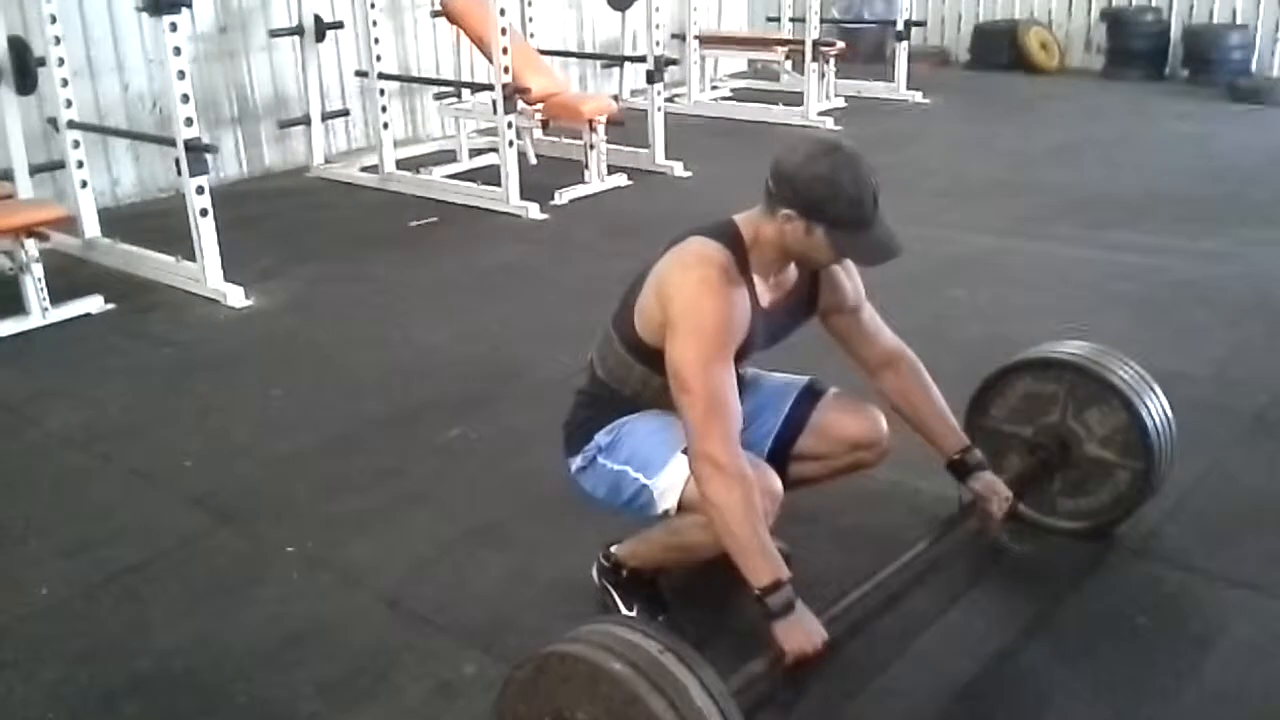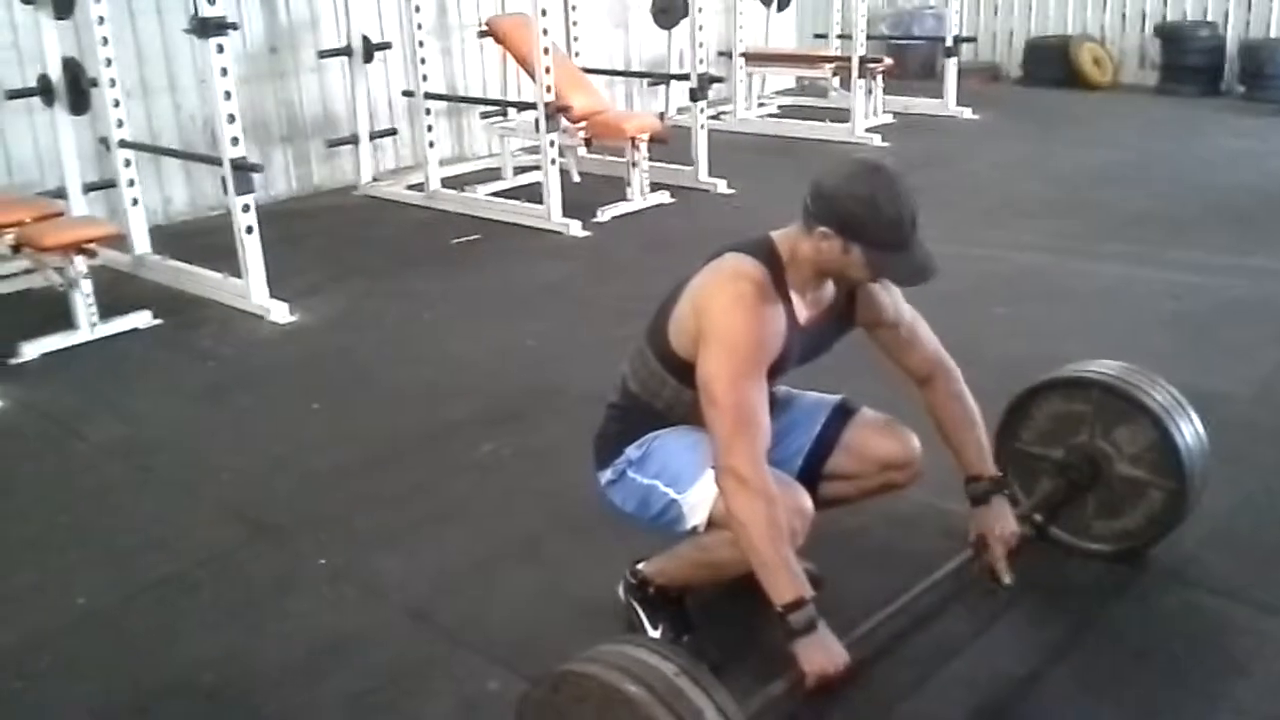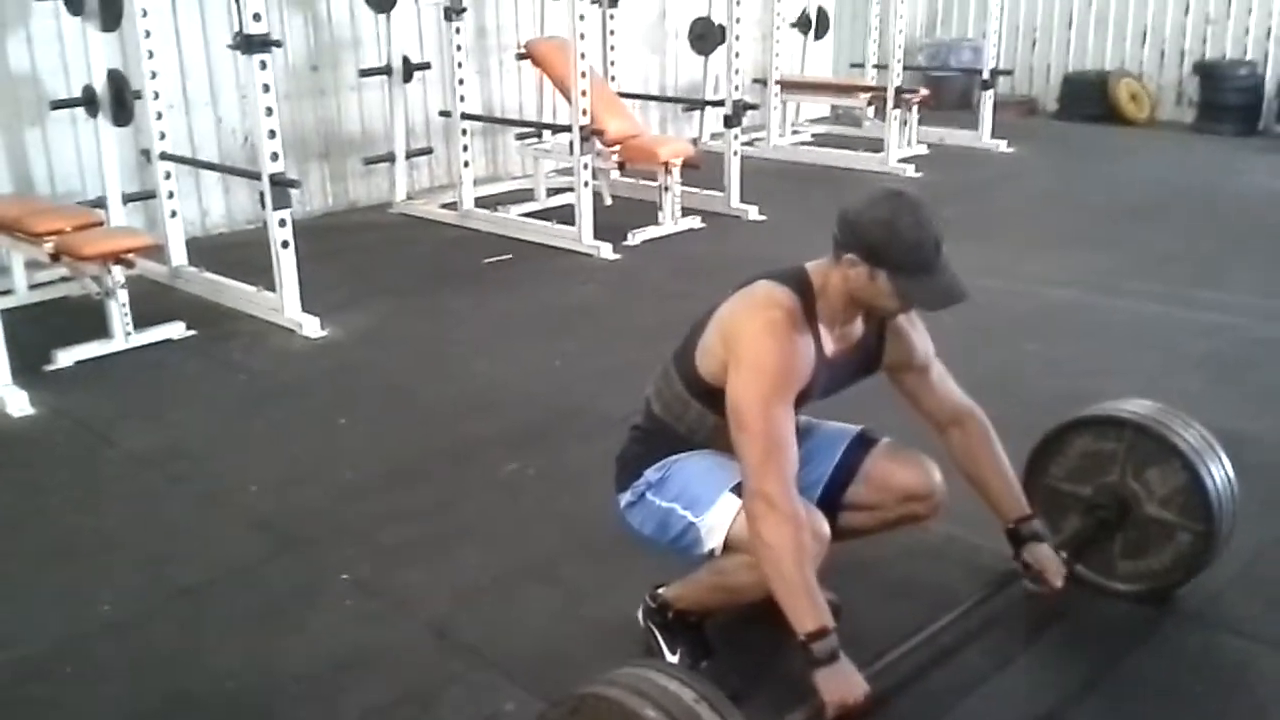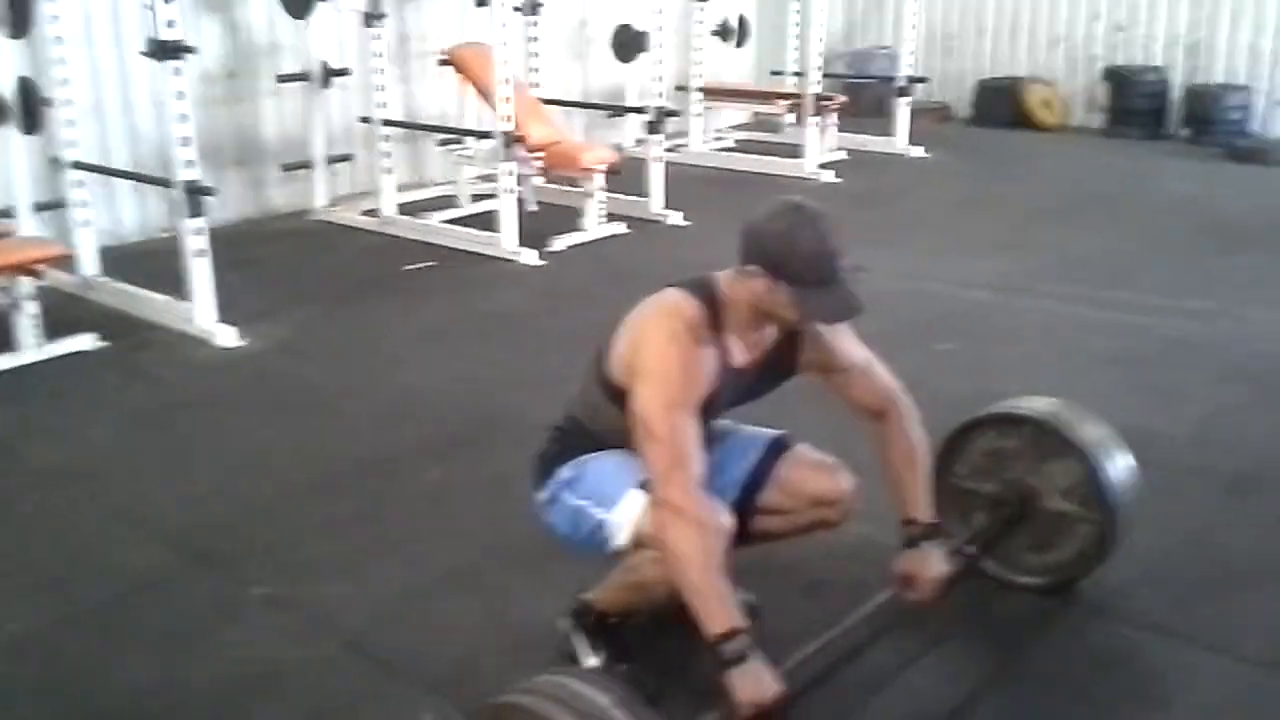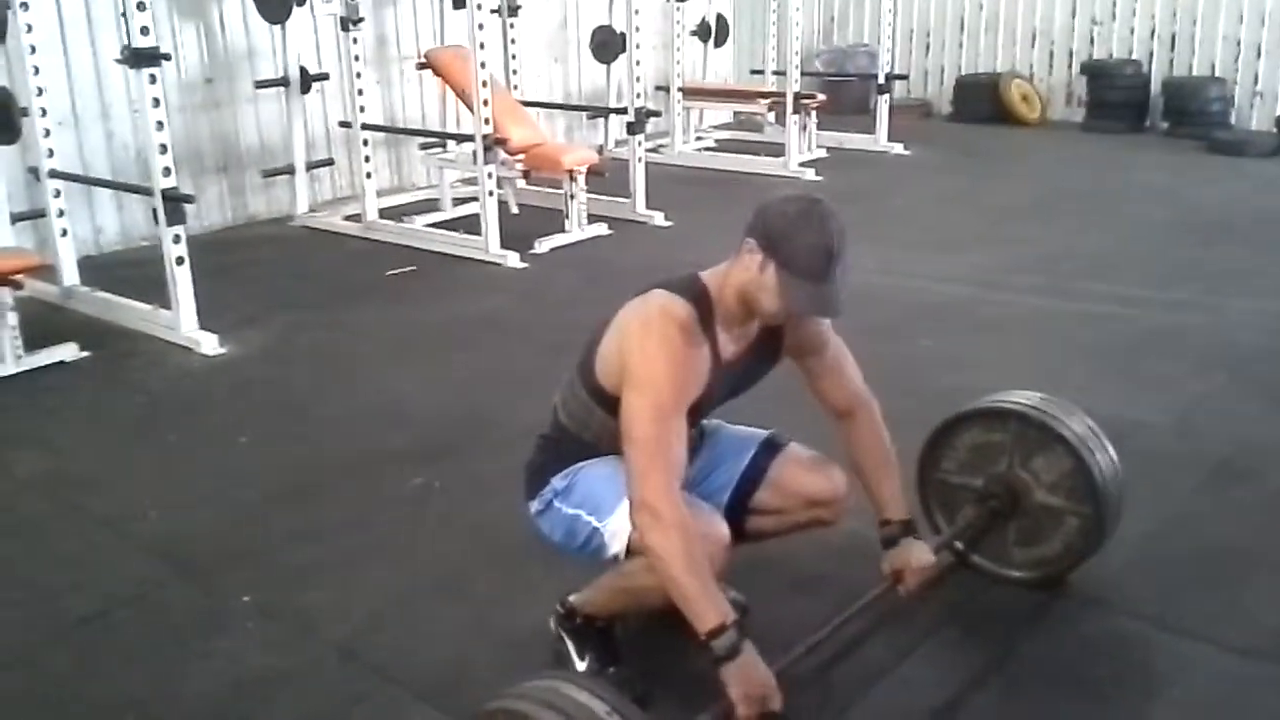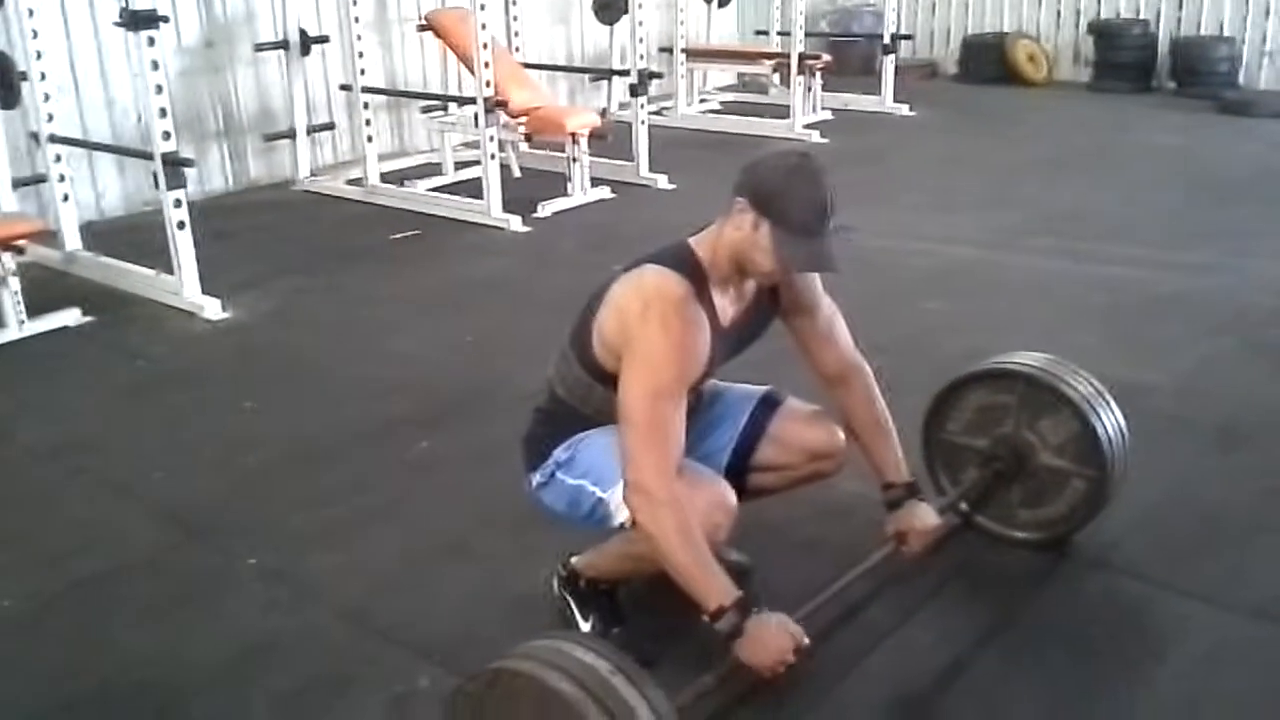
dt=0.7s
person 1, frame 1
left shoulder: (822, 266)
right shoulder: (707, 284)
left elbow: (889, 361)
right elbow: (715, 459)
left wrist: (968, 463)
right wrist: (781, 603)
left hip: (710, 398)
right hip: (614, 430)
left knee: (865, 434)
right knee: (757, 493)
left ankle: (737, 524)
right ankle: (624, 565)
person 1, frame 2
left shoulder: (859, 283)
right shoulder: (743, 301)
left elbow: (935, 372)
right elbow: (742, 474)
left wrist: (988, 491)
right wrist: (804, 623)
left hip: (744, 414)
right hip: (645, 444)
left knee: (897, 455)
right knee: (788, 514)
left ankle: (766, 546)
right ankle: (651, 583)
person 1, frame 3
left shoulder: (890, 322)
right shoulder: (772, 328)
left elbow: (959, 419)
right elbow: (769, 500)
left wrist: (1027, 533)
right wrist: (825, 654)
left hip: (765, 443)
right hip: (665, 469)
left knee: (919, 487)
right knee: (803, 536)
left ankle: (784, 578)
right ankle: (671, 608)
person 1, frame 4
left shoulder: (811, 330)
right shoulder: (677, 335)
left elbow: (891, 409)
right elbow: (676, 503)
left wrist: (922, 535)
right wrist: (736, 652)
left hip: (687, 444)
right hip: (585, 467)
left knee: (831, 492)
right knee: (702, 531)
left ankle: (704, 579)
right ankle: (595, 613)
person 1, frame 5
left shoulder: (793, 313)
right shoulder: (669, 333)
left elbow: (855, 409)
right elbow: (655, 508)
left wrist: (899, 531)
right wrist: (731, 648)
right hip: (574, 475)
left knee: (825, 493)
right knee: (703, 540)
left ankle: (689, 580)
right ankle: (581, 615)
person 1, frame 6
left shoulder: (783, 272)
right shoulder: (666, 308)
left elbow: (847, 372)
right elbow: (649, 491)
left wrist: (902, 494)
right wrist: (739, 621)
right hip: (574, 446)
left knee: (823, 443)
right knee: (710, 510)
left ankle: (691, 538)
right ankle: (584, 577)
